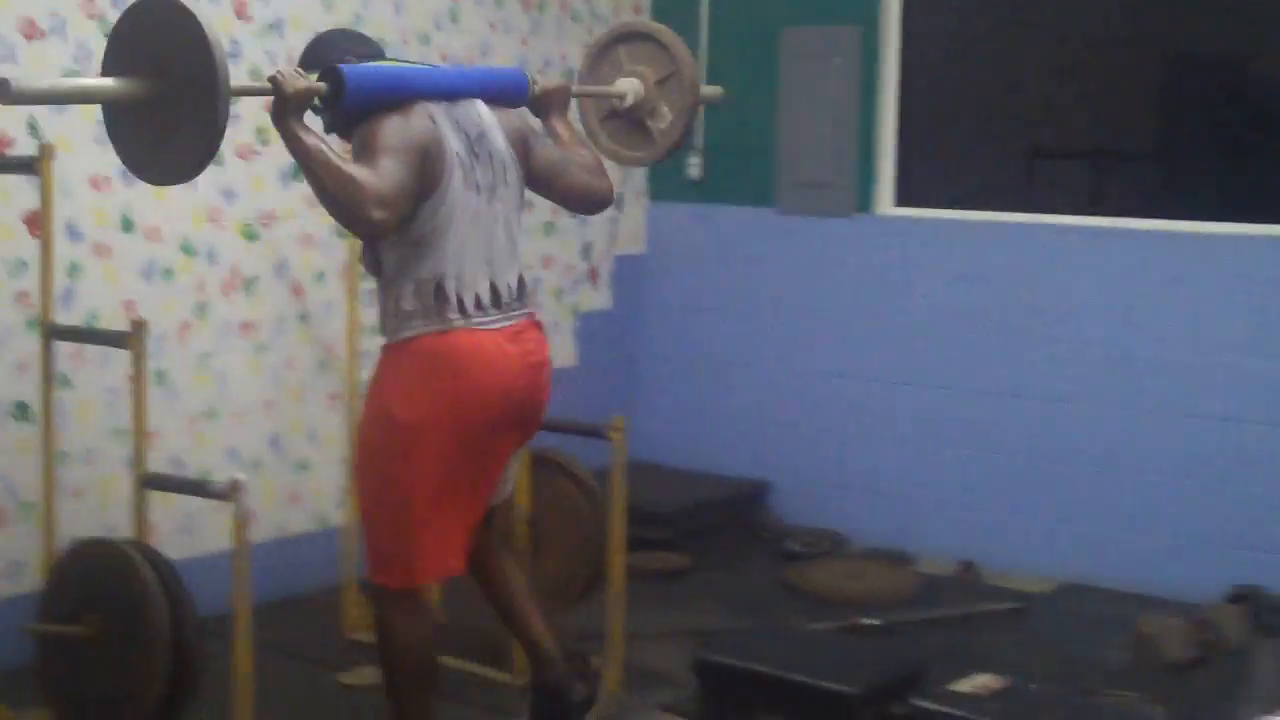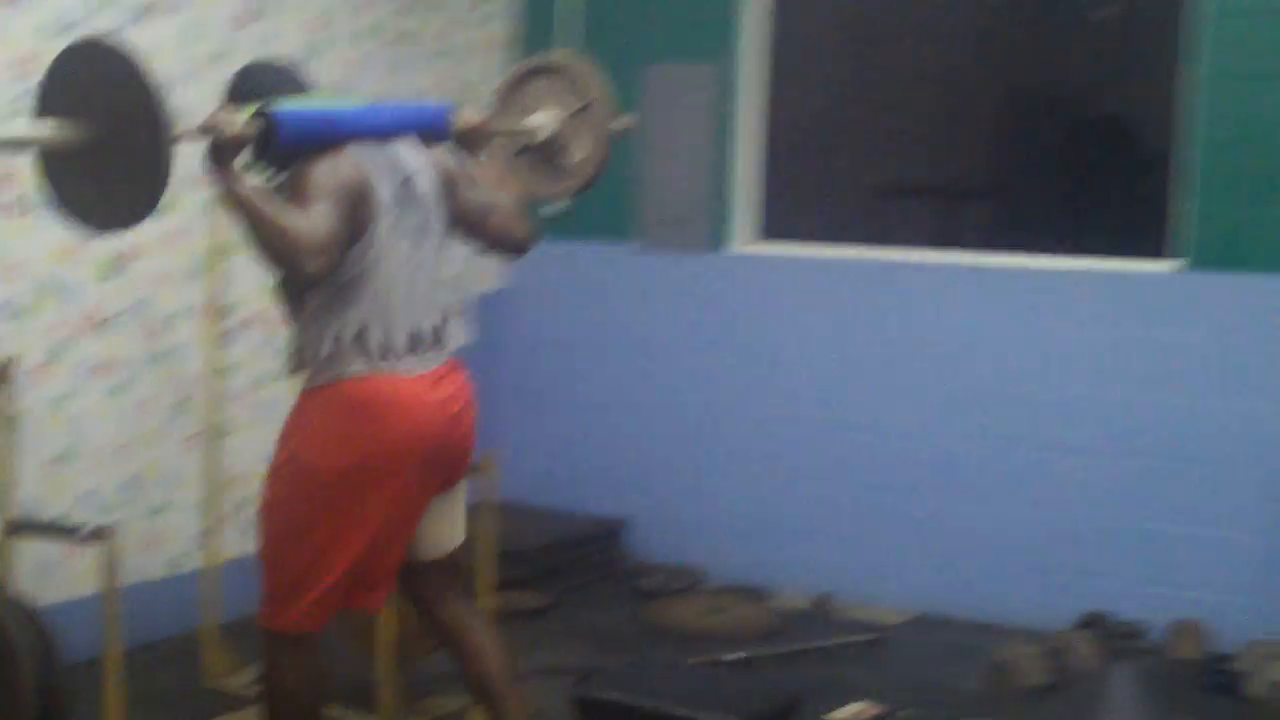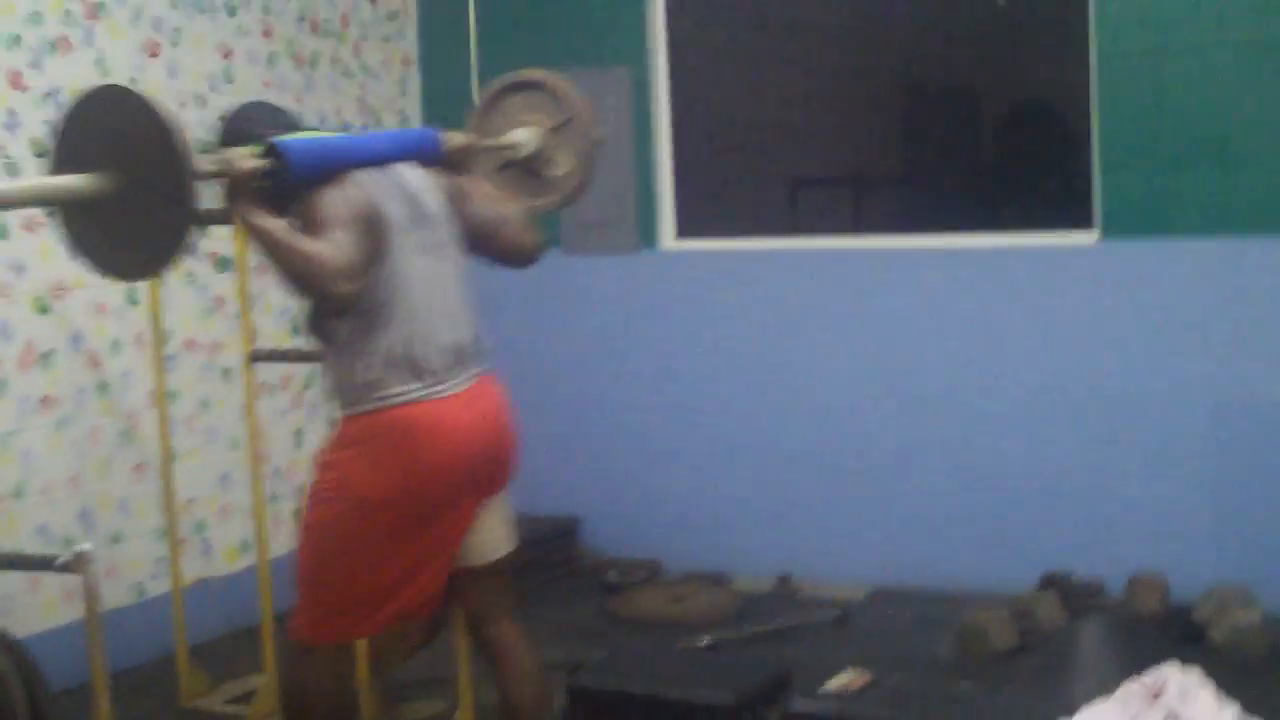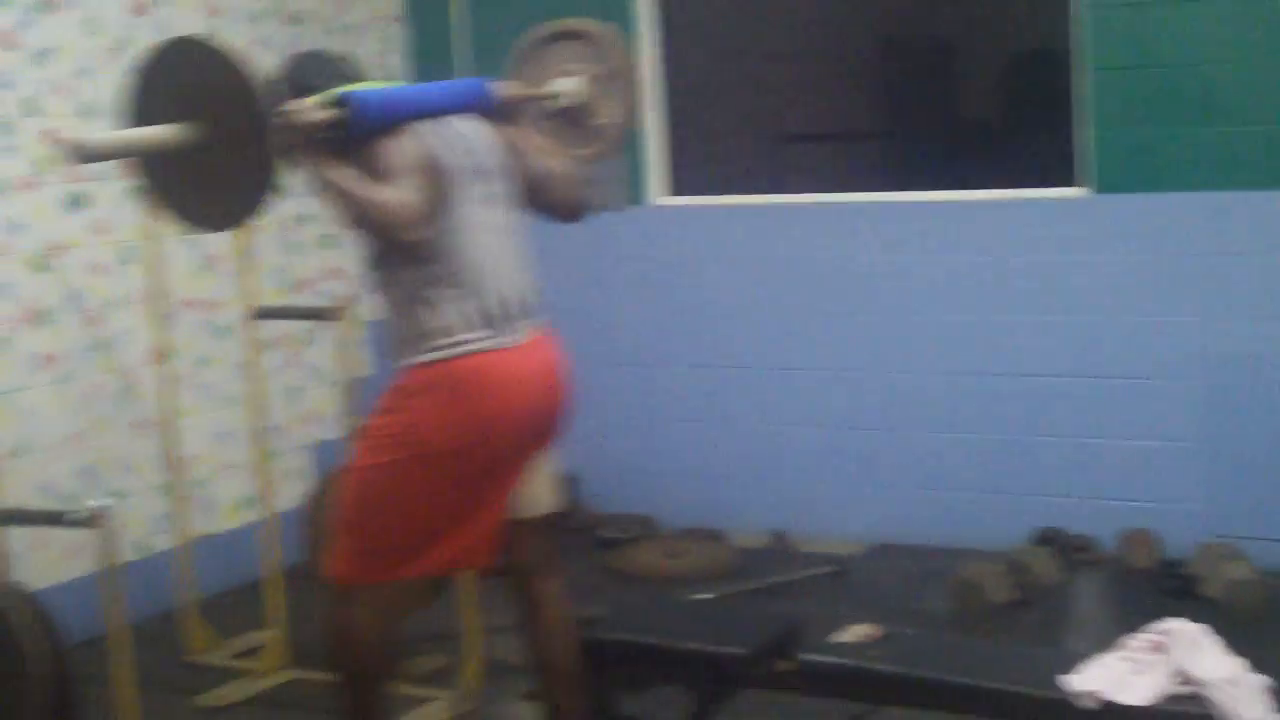
dt=0.2s
person 1, frame 1
left shoulder: (394, 129)
right shoulder: (500, 119)
left elbow: (374, 210)
right elbow: (595, 190)
left wrist: (292, 124)
right wrist: (555, 115)
left hip: (441, 364)
right hip: (520, 352)
left knee: (398, 576)
right knee: (477, 533)
person 1, frame 2
left shoulder: (324, 170)
right shoulder: (426, 159)
left elbow: (307, 257)
right elbow: (516, 231)
left wrist: (228, 172)
right wrist: (477, 153)
left hip: (360, 408)
right hip: (444, 397)
left knee: (291, 620)
right knee: (442, 591)
person 1, frame 3
left shoulder: (330, 199)
right shoulder: (419, 178)
left elbow: (337, 284)
right elbow: (524, 242)
left wrist: (245, 210)
right wrist: (468, 174)
left hip: (399, 434)
right hip: (480, 414)
left knee: (320, 637)
right knee: (492, 614)
person 1, frame 4
left shoulder: (392, 148)
right shoulder: (478, 129)
left elbow: (408, 233)
right elbow: (572, 198)
left wrist: (319, 160)
right wrist: (514, 126)
left hip: (459, 385)
right hip: (534, 366)
left knee: (357, 576)
right knee: (537, 571)
